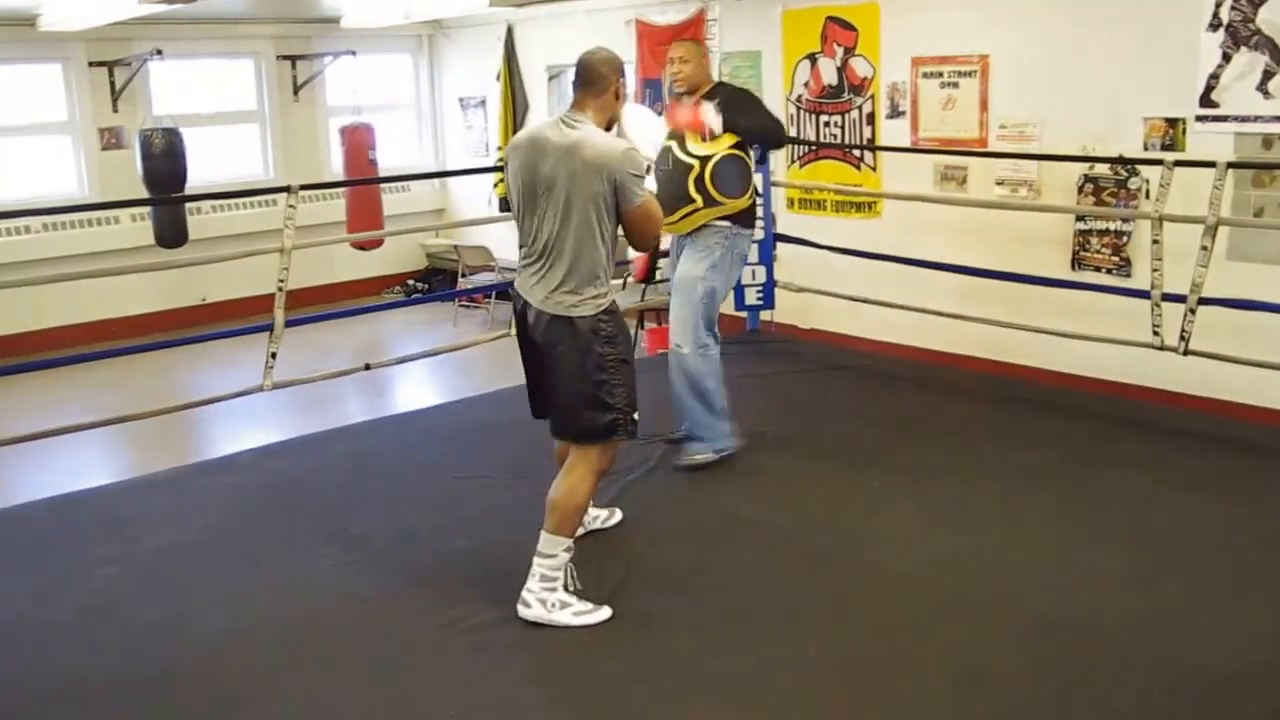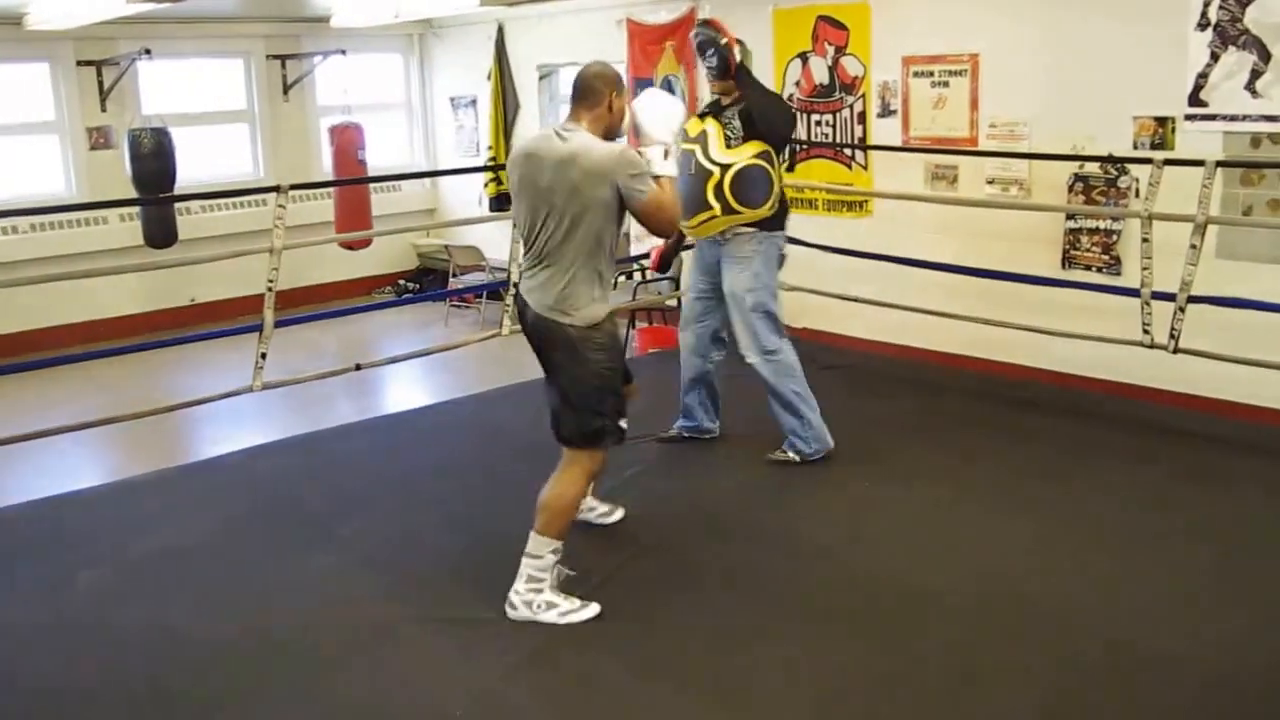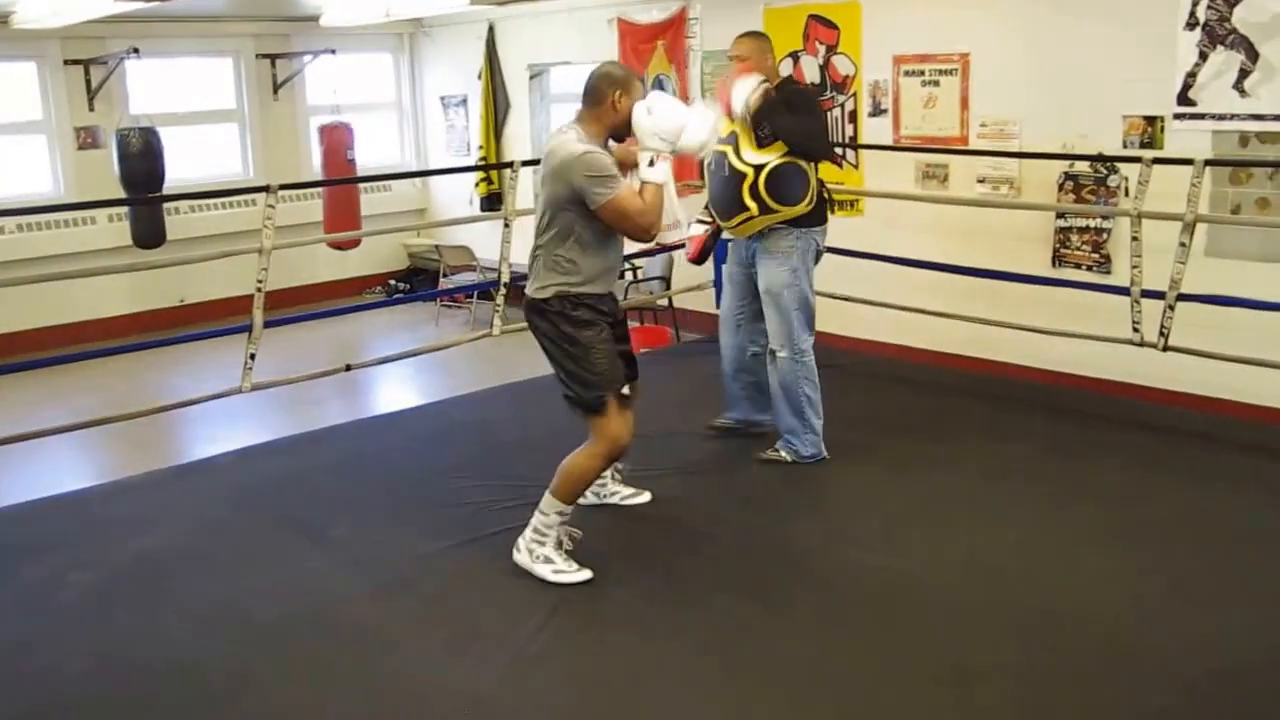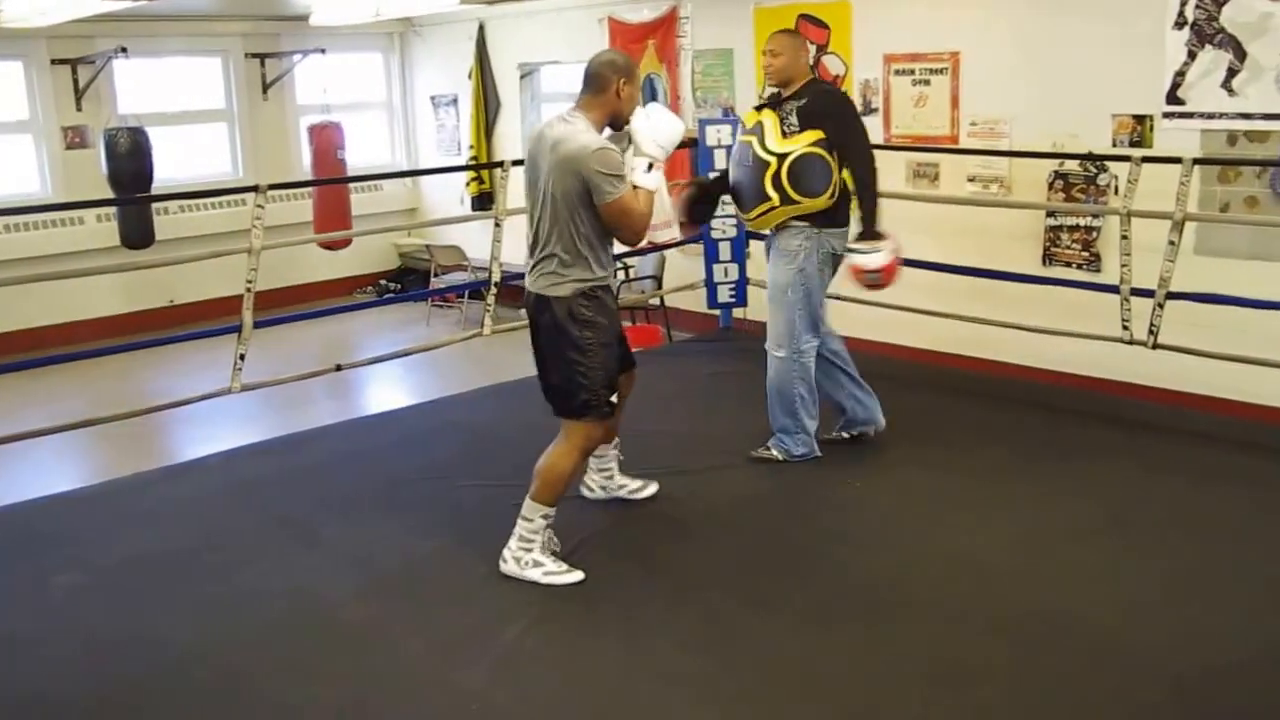
dt=0.3s
person 1, frame 1
left shoulder: (524, 143)
right shoulder: (618, 155)
right elbow: (647, 237)
right wrist: (641, 169)
left hip: (531, 302)
right hip: (582, 316)
left knee: (571, 424)
right knee: (592, 451)
left ankle: (575, 513)
right ankle: (544, 588)
person 1, frame 2
left shoulder: (528, 151)
right shoulder: (614, 162)
right elbow: (666, 222)
right wrist: (660, 153)
left hip: (543, 306)
right hip: (574, 321)
left knee: (618, 391)
right knee: (583, 454)
left ankle: (581, 503)
right ankle: (532, 587)
person 1, frame 3
left shoulder: (584, 141)
right shoulder: (582, 160)
left elbow: (621, 161)
right elbow: (644, 225)
right wrist: (658, 161)
left hip: (590, 295)
right hip: (566, 305)
left knee: (622, 388)
right knee: (613, 433)
left ankle: (600, 482)
right ankle: (538, 540)
person 1, frame 4
left shoulder: (547, 132)
right shoulder: (596, 152)
right elbow: (633, 231)
left wrist: (634, 162)
right wrist: (649, 163)
left hip: (556, 287)
right hip: (573, 298)
left knee: (618, 383)
right knee: (581, 428)
left ankle: (604, 476)
right ankle: (523, 548)
person 2, frame 1
left shoulder: (732, 100)
right shoulder: (675, 117)
left elbow: (774, 135)
left wrist: (719, 121)
left hip: (720, 234)
right hip: (685, 235)
left knee: (688, 336)
right knee: (693, 334)
left ankle: (711, 435)
right ankle: (704, 425)
person 2, frame 2
left shoulder: (758, 103)
right shoulder: (711, 113)
left elbow: (782, 132)
left wrist: (739, 76)
right wrist: (676, 231)
left hip: (751, 241)
right hip: (711, 240)
left knee: (762, 346)
right knee: (696, 334)
left ankle: (809, 439)
right ankle: (697, 419)
person 2, frame 3
left shoulder: (796, 99)
right shoulder: (741, 107)
left elbow: (818, 149)
left wrist: (766, 111)
right wrist: (711, 222)
left hip: (788, 236)
right hip: (747, 236)
left knee: (787, 343)
right knee: (737, 326)
left ankle: (803, 442)
right ankle: (751, 411)
person 2, frame 4
left shoulder: (824, 101)
right shoulder: (772, 107)
left elbow: (860, 161)
right elbow: (748, 168)
left wrist: (870, 228)
right wrist: (711, 189)
left hip: (812, 233)
right hip: (788, 233)
left knee: (788, 340)
right knee: (811, 332)
left ankle: (794, 441)
right ankle: (863, 414)
